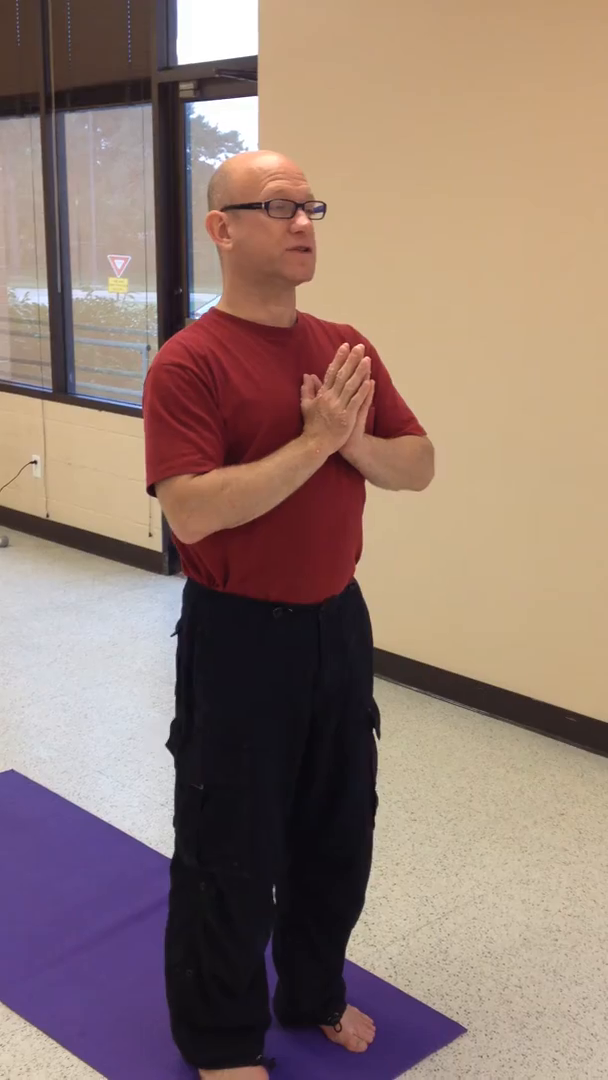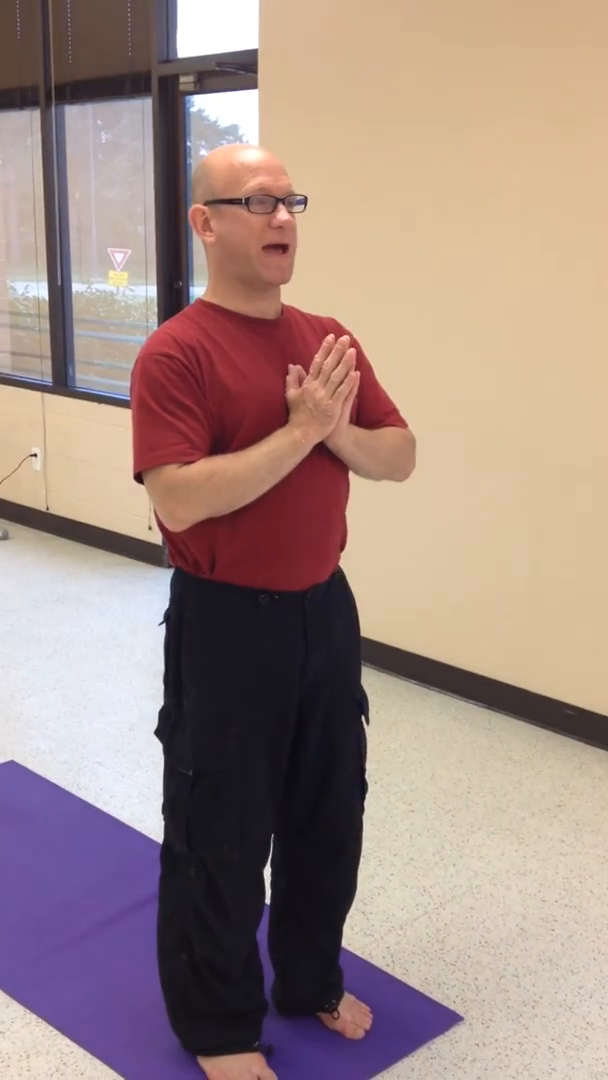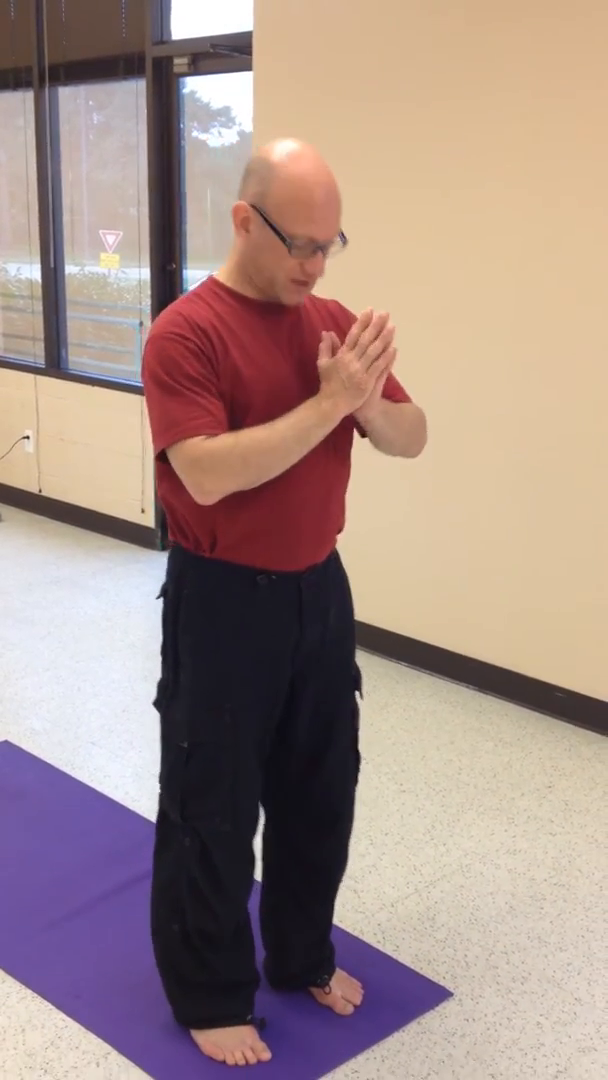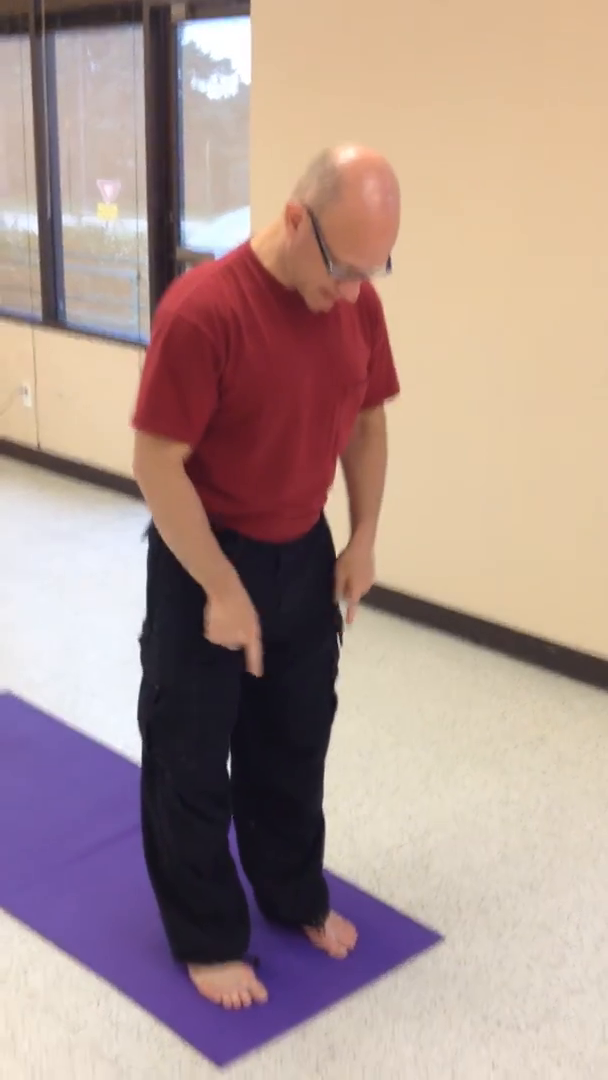
dt=1s
person 1, frame 1
left shoulder: (347, 348)
right shoulder: (189, 362)
left elbow: (419, 464)
right elbow: (190, 511)
left wrist: (354, 442)
right wrist: (313, 441)
left hip: (338, 623)
right hip: (237, 637)
left knee: (339, 831)
right knee: (231, 848)
left ankle: (314, 992)
person 1, frame 2
left shoulder: (329, 341)
right shoulder: (175, 353)
left elbow: (400, 455)
right elbow: (177, 500)
left wrist: (338, 431)
right wrist: (298, 431)
left hip: (324, 611)
right hip: (225, 626)
left knee: (329, 819)
right knee: (219, 837)
left ankle: (311, 980)
person 1, frame 3
left shoulder: (333, 322)
right shoulder: (186, 332)
left elbow: (411, 437)
right elbow: (208, 473)
left wrist: (368, 400)
right wrist: (328, 402)
left hip: (319, 590)
right hip: (222, 603)
left knee: (322, 793)
right knee: (213, 809)
left ankle: (303, 955)
right ankle: (210, 998)
person 1, frame 4
left shoulder: (358, 302)
right shoulder: (201, 309)
left elbow: (368, 422)
right elbow: (157, 465)
left wrist: (362, 539)
right wrist: (221, 592)
left hip: (303, 555)
right hip: (204, 564)
left knee: (294, 743)
right knee: (191, 759)
left ankle: (295, 895)
right ankle: (205, 937)
